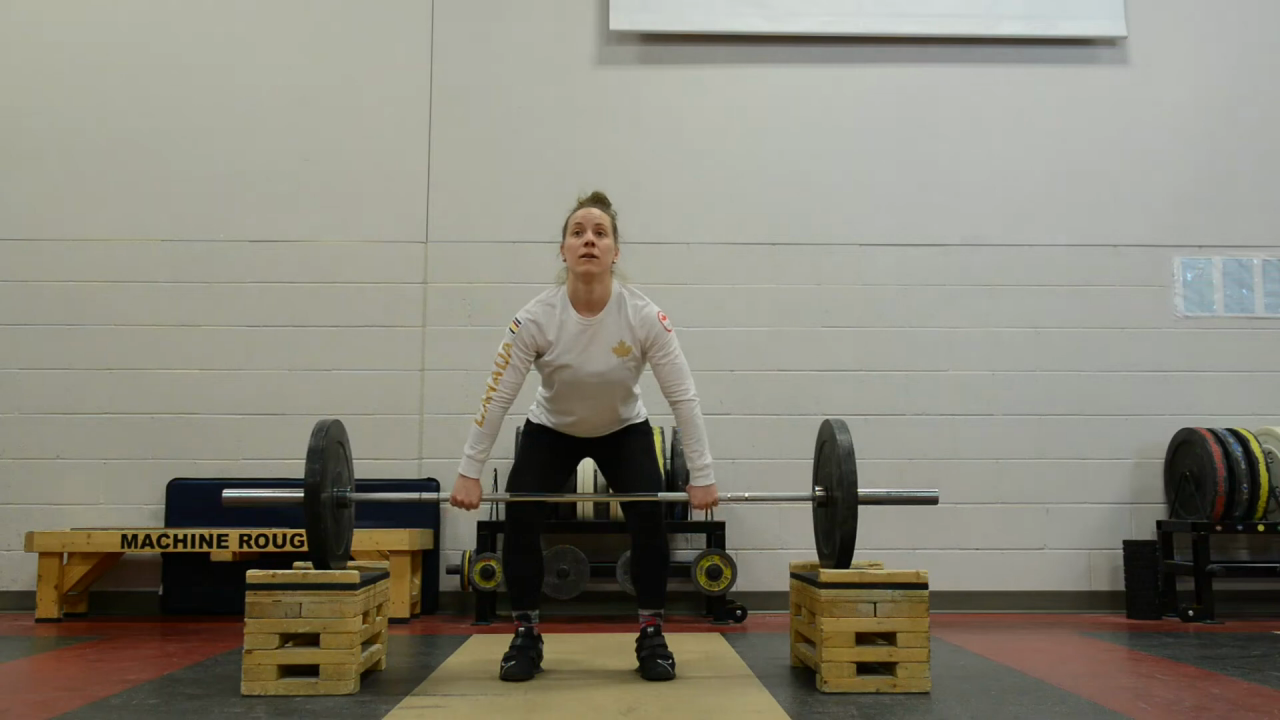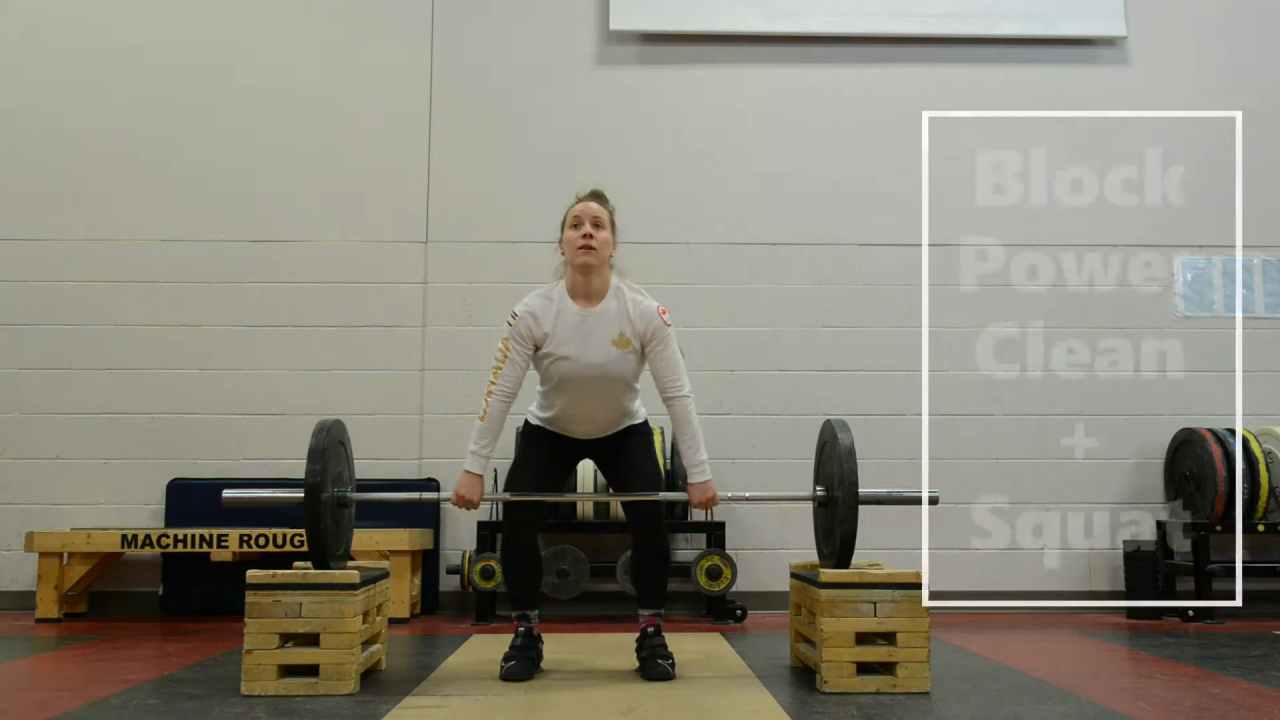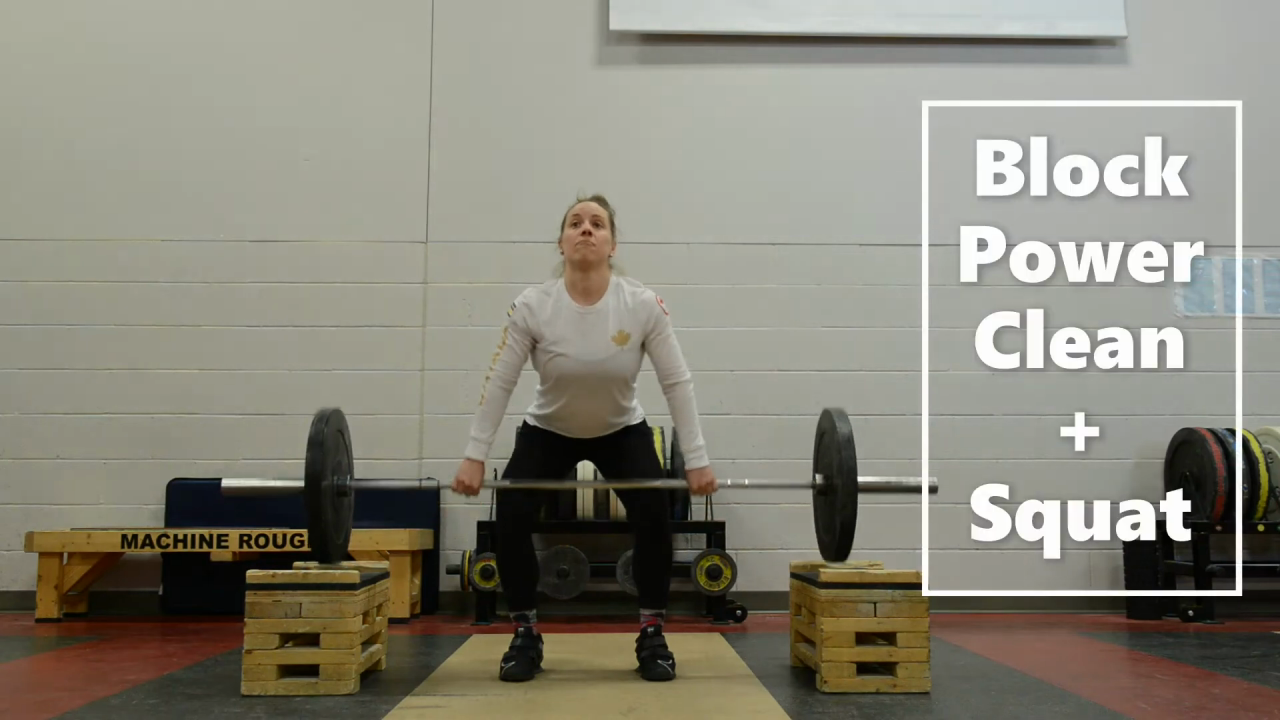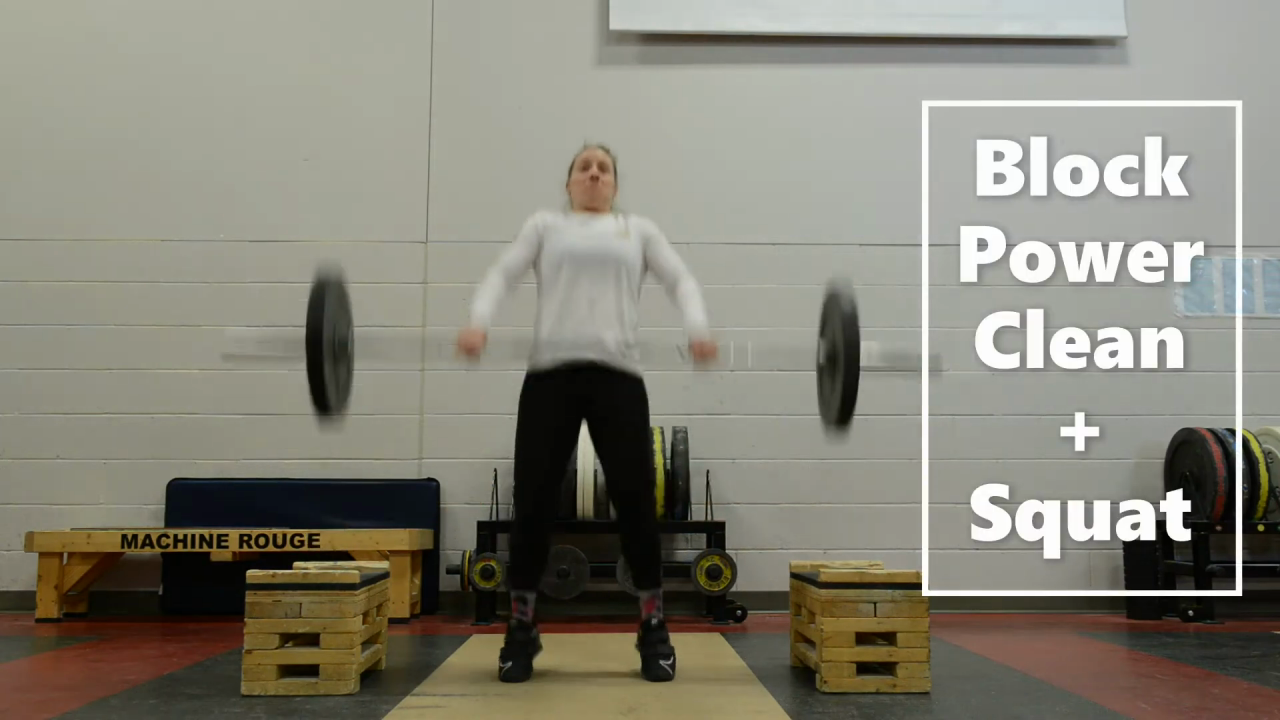
dt=0.4s
person 1, frame 1
left shoulder: (645, 317)
right shoulder: (535, 318)
left elbow: (683, 397)
right elbow: (497, 396)
left wrist: (702, 476)
right wrist: (469, 472)
left hip: (624, 431)
right hip: (550, 432)
left knee: (648, 518)
right knee: (520, 518)
left ankle: (652, 637)
right ankle: (525, 637)
person 1, frame 2
left shoulder: (645, 311)
right shoulder: (533, 311)
left elbow: (677, 394)
right elbow: (499, 392)
left wrist: (699, 473)
right wrist: (472, 469)
left hip: (624, 432)
right hip: (549, 432)
left knee: (649, 518)
right knee: (518, 518)
left ankle: (651, 637)
right ankle: (526, 638)
person 1, frame 3
left shoulder: (643, 305)
right shoulder: (533, 305)
left elbow: (677, 382)
right elbow: (499, 383)
left wrist: (697, 460)
right wrist: (474, 457)
left hip: (622, 431)
right hip: (547, 431)
left knee: (654, 517)
right knee: (511, 519)
left ankle: (652, 635)
right ankle: (525, 637)
person 1, frame 4
left shoulder: (638, 229)
right shoulder: (545, 224)
left elbow: (681, 281)
right elbow: (502, 274)
left wrist: (698, 330)
right wrist: (477, 323)
left hip: (617, 378)
right hip: (551, 376)
left knee: (634, 500)
right knee: (534, 501)
left ankle: (652, 628)
right ankle: (522, 628)
